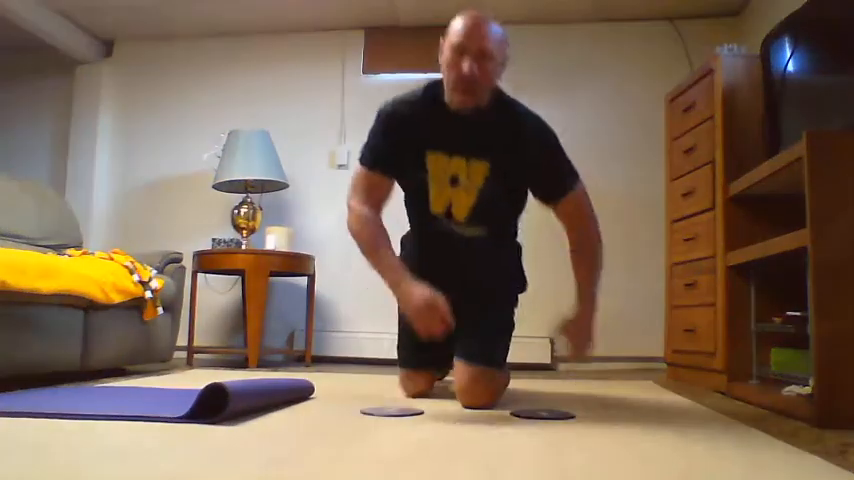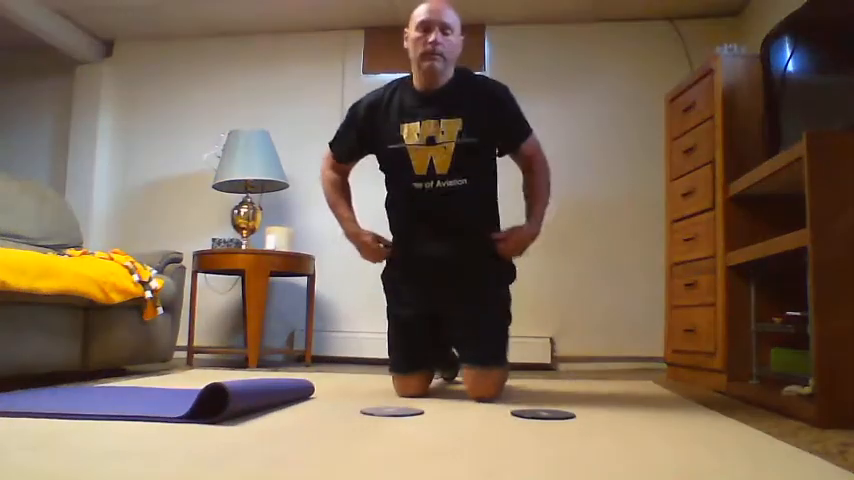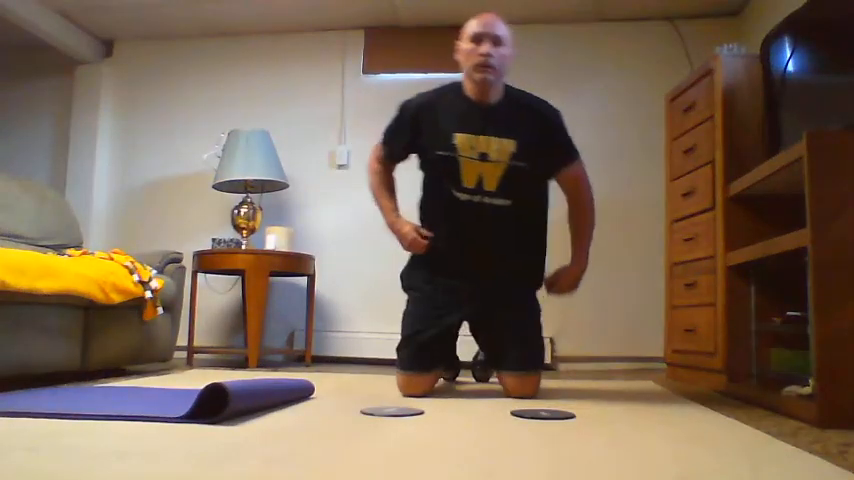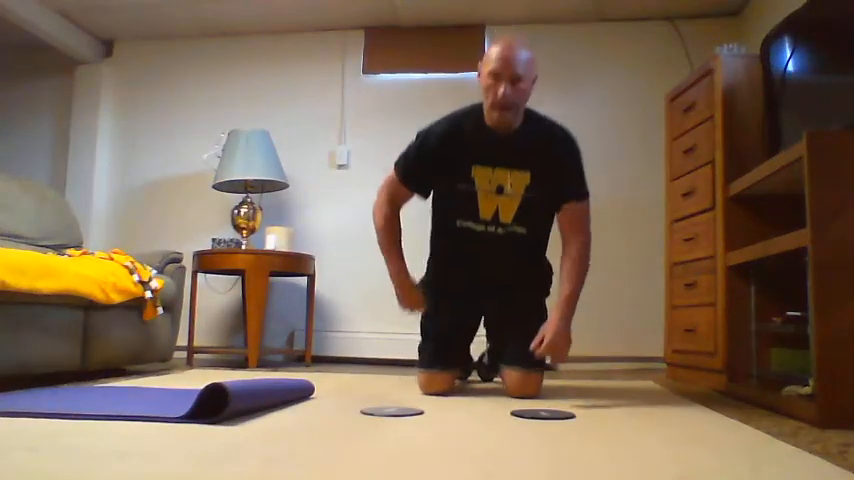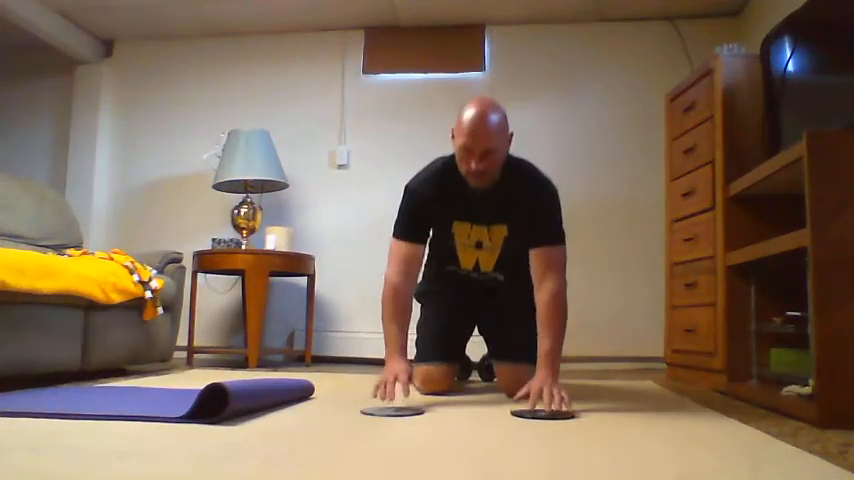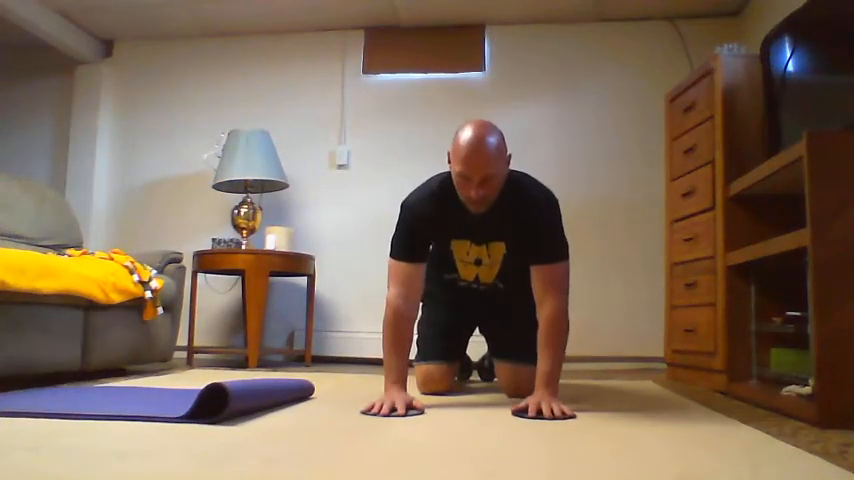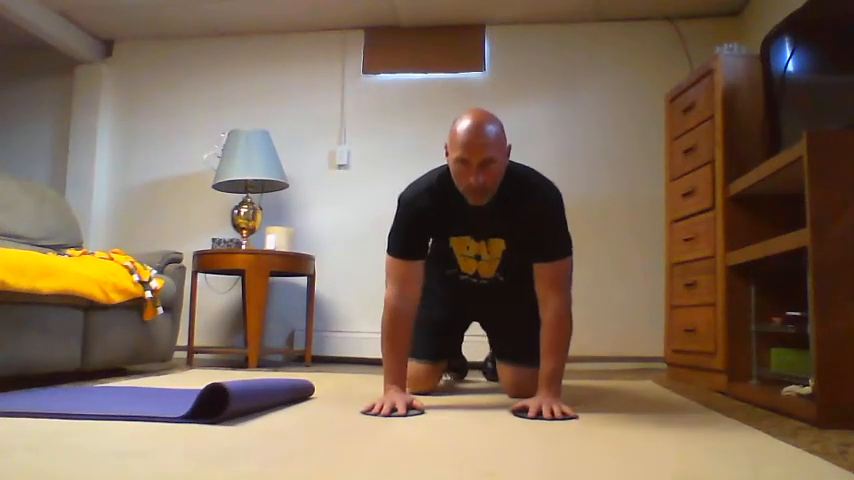
dt=0.4s
person 1, frame 1
left shoulder: (528, 132)
right shoulder: (400, 117)
left elbow: (581, 221)
right elbow: (361, 208)
left wrist: (585, 311)
right wrist: (404, 287)
left hip: (491, 277)
right hip: (425, 269)
left knee: (476, 395)
right knee: (415, 388)
left ankle: (474, 357)
right ankle: (444, 356)
person 1, frame 2
left shoulder: (490, 97)
right shoulder: (374, 109)
left elbow: (534, 162)
right elbow: (333, 170)
left wrist: (532, 226)
right wrist: (353, 231)
left hip: (479, 265)
right hip: (409, 267)
left knee: (484, 390)
right knee: (410, 389)
left ankle: (465, 352)
right ankle: (438, 349)
person 1, frame 3
left shoulder: (538, 118)
right shoulder: (423, 110)
left elbow: (578, 189)
right elbow: (379, 163)
left wrist: (578, 262)
right wrist: (394, 219)
left hip: (510, 275)
right hip: (437, 272)
left knee: (524, 389)
right knee: (414, 387)
left ankle: (488, 356)
right ankle: (447, 357)
person 1, frame 4
left shoulder: (557, 144)
right shoulder: (442, 136)
left elbow: (576, 237)
right elbow: (386, 203)
left wrist: (562, 315)
right wrist: (401, 280)
left hip: (520, 282)
right hip: (451, 278)
left knee: (524, 387)
right knee: (434, 385)
left ankle: (497, 355)
right ankle: (462, 359)
person 1, frame 5
left shoulder: (536, 190)
right shoulder: (426, 186)
left elbow: (550, 282)
right elbow: (399, 276)
left wrist: (547, 371)
right wrist: (395, 357)
left hip: (509, 291)
right hip: (446, 288)
left knee: (519, 385)
right knee: (431, 382)
left ankle: (494, 359)
right ankle: (458, 362)
person 1, frame 6
left shoulder: (538, 204)
right shoulder: (421, 204)
left elbow: (552, 301)
right elbow: (401, 298)
left wrist: (545, 390)
right wrist: (394, 386)
left hip: (512, 294)
right hip: (447, 292)
left knee: (522, 385)
right knee: (432, 382)
left ankle: (495, 360)
right ankle: (458, 359)
person 1, frame 7
left shoulder: (540, 197)
right shoulder: (418, 199)
left elbow: (555, 299)
right elbow: (399, 296)
left wrist: (548, 391)
right wrist: (394, 387)
left hip: (513, 288)
right hip: (446, 284)
left knee: (523, 386)
right knee: (419, 381)
left ankle: (500, 358)
right ankle: (453, 357)
